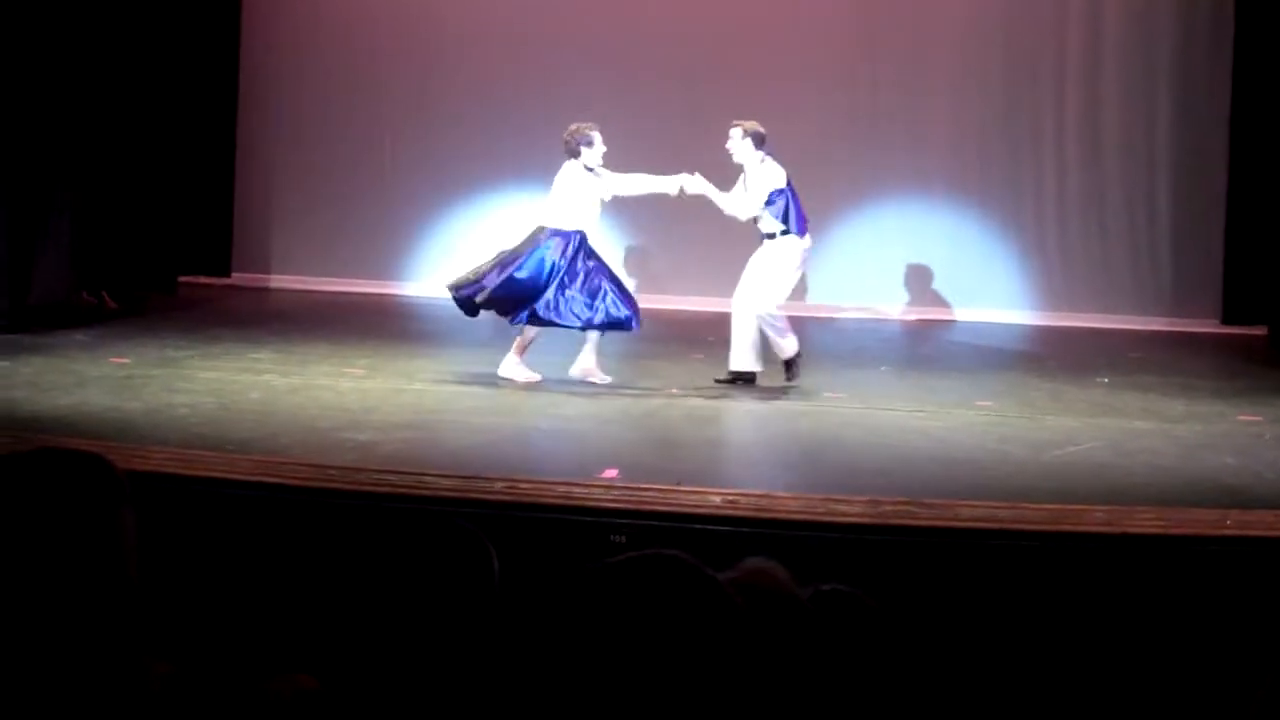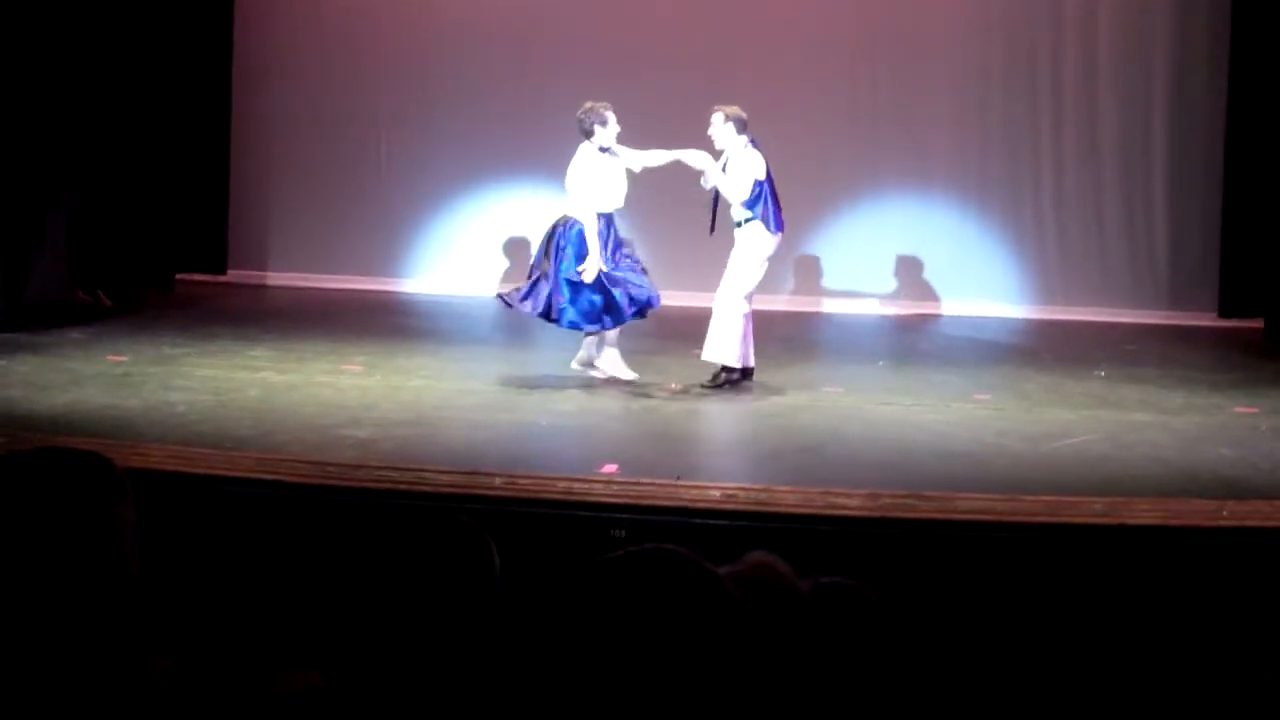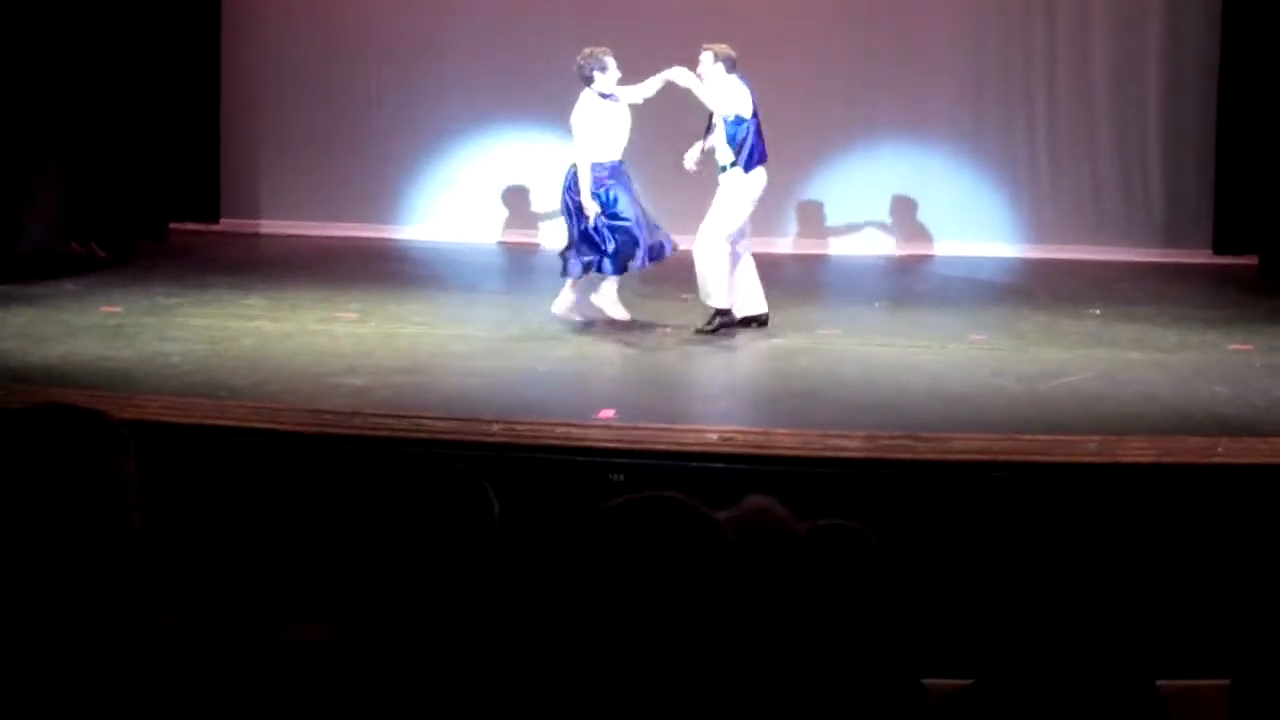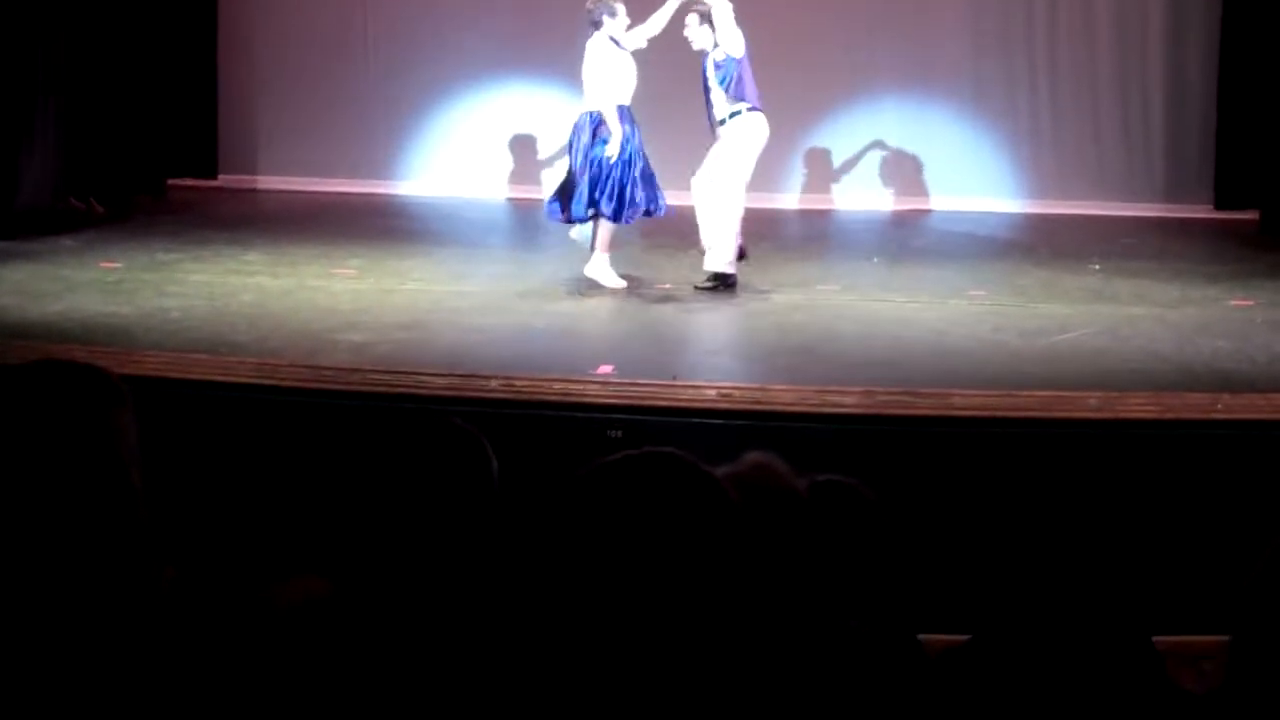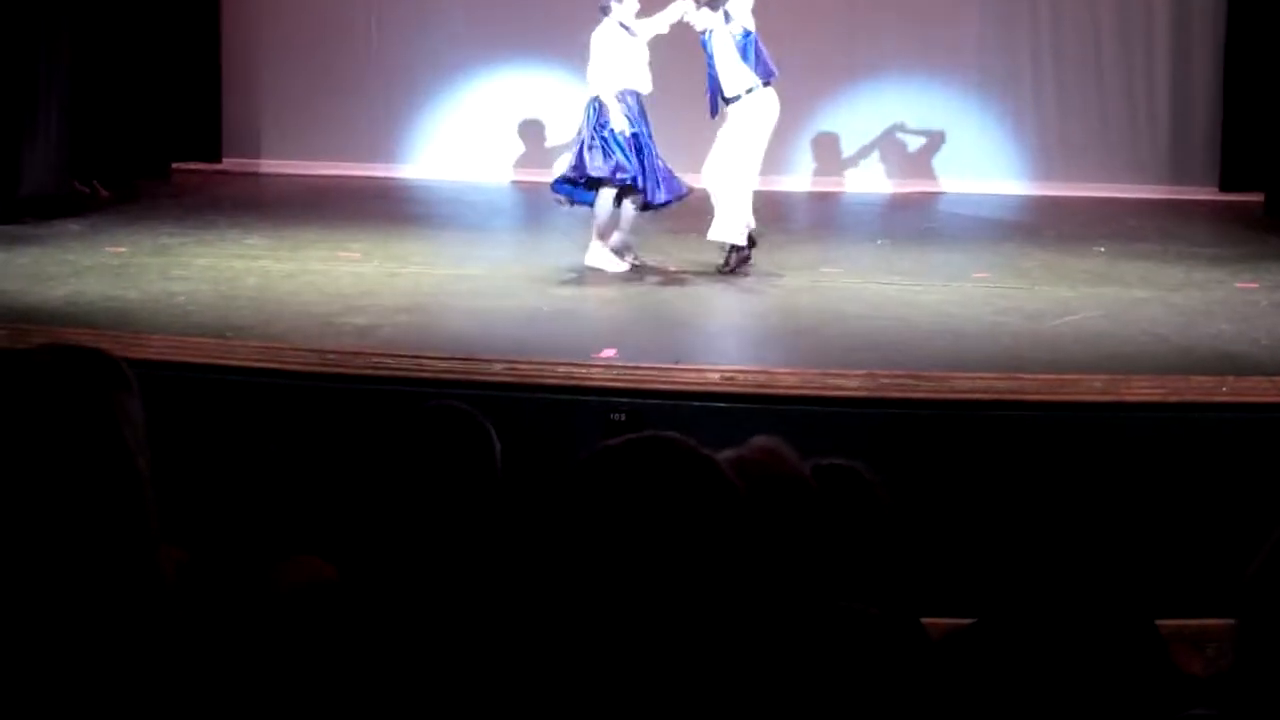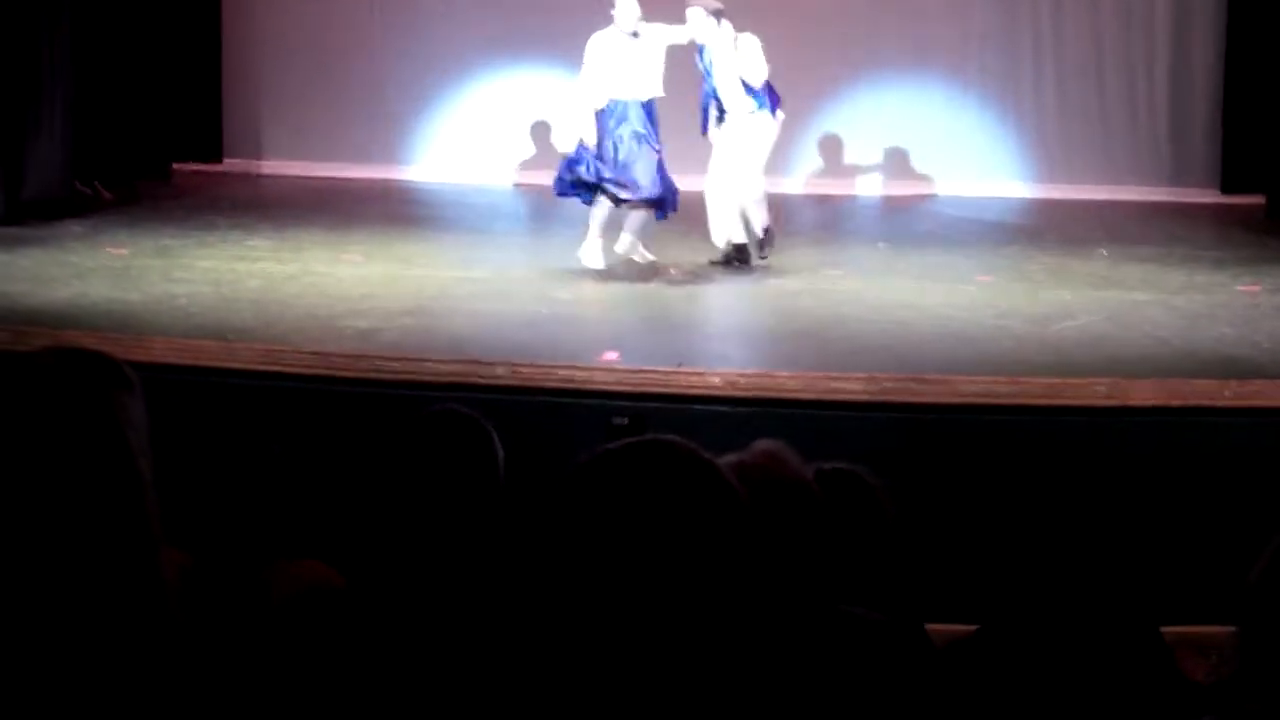
dt=0.3s
person 1, frame 1
left shoulder: (768, 171)
right shoulder: (749, 173)
left elbow: (743, 211)
right elbow: (733, 204)
left wrist: (708, 190)
right wrist: (705, 189)
left hip: (789, 242)
right hip: (772, 243)
left knee: (765, 304)
right knee: (743, 301)
left ankle: (789, 352)
right ankle: (744, 367)
person 1, frame 2
left shoulder: (750, 158)
right shoulder: (730, 156)
left elbow: (737, 196)
right elbow: (711, 184)
left wrist: (710, 166)
right wrist: (706, 169)
left hip: (760, 233)
right hip: (747, 233)
left knee: (729, 297)
right knee: (736, 298)
left ankle: (730, 366)
right ankle: (742, 364)
person 1, frame 3
left shoulder: (738, 92)
right shoulder: (725, 99)
left elbow: (722, 108)
left wrist: (691, 82)
right wrist: (700, 146)
left hip: (743, 177)
right hip: (734, 177)
left knee: (709, 241)
right knee: (735, 245)
left ankle: (723, 310)
right ankle: (755, 311)
person 1, frame 4
left shoulder: (729, 42)
right shoulder: (711, 56)
left hip: (745, 128)
right hip: (731, 131)
left knee: (727, 198)
right knee: (704, 183)
left ankle: (723, 271)
right ankle: (732, 246)
person 1, frame 5
right shoulder: (708, 37)
left hip: (758, 104)
right hip: (736, 110)
left knee: (738, 173)
right knee: (715, 172)
left ankle: (737, 244)
right ankle: (742, 232)
person 1, frame 6
left shoulder: (745, 43)
right shoulder: (704, 51)
left elbow: (759, 80)
left wrist: (731, 50)
right wrist: (712, 123)
left hip: (760, 118)
right hip: (733, 121)
left knee: (743, 178)
right knee: (717, 182)
left ankle: (763, 227)
right ankle: (736, 245)
person 2, frame 1
left shoulder: (593, 174)
right shoulder: (573, 173)
left elbow: (626, 181)
right elbow: (612, 190)
left wrist: (668, 180)
right wrist: (663, 185)
left hip: (575, 246)
right hip: (557, 243)
left knee: (602, 298)
right knee: (542, 306)
left ankle: (585, 363)
right ankle: (513, 360)
person 2, frame 2
left shoulder: (612, 152)
right shoulder: (587, 162)
left elbow: (645, 158)
right elbow: (588, 209)
left wrist: (679, 154)
right wrist: (593, 253)
left hip: (603, 230)
right hip: (585, 232)
left knee: (617, 291)
right knee: (613, 291)
left ankle: (588, 355)
right ankle: (609, 355)
person 2, frame 3
left shoulder: (612, 96)
right shoulder: (586, 107)
left elbow: (643, 91)
right elbow: (582, 153)
left wrist: (666, 76)
right wrist: (585, 194)
left hip: (610, 175)
right hip: (597, 179)
left knee: (594, 242)
right knee: (627, 233)
left ankle: (567, 299)
right ankle: (607, 292)
person 2, frame 4
left shoulder: (614, 45)
right shoulder: (601, 48)
left elbow: (649, 28)
right elbow: (603, 94)
right wrist: (616, 132)
left hip: (616, 124)
right hip: (606, 125)
left knee: (619, 191)
right knee: (614, 193)
left ankle: (600, 256)
right ankle: (600, 262)
person 2, frame 5
left shoulder: (635, 30)
right shoulder: (605, 33)
right elbow: (597, 75)
right wrist: (615, 109)
left hip: (630, 110)
right hip: (613, 111)
left knee: (639, 179)
right knee: (619, 177)
left ankle: (618, 239)
right ankle: (596, 247)
person 2, frame 6
left shoulder: (654, 34)
right shoulder: (601, 41)
left elbow: (687, 32)
right elbow: (587, 84)
right wrist: (589, 124)
left hip: (642, 116)
right hip: (614, 116)
left knee: (647, 182)
right knee: (616, 181)
left ankle: (629, 240)
right ankle: (592, 243)
